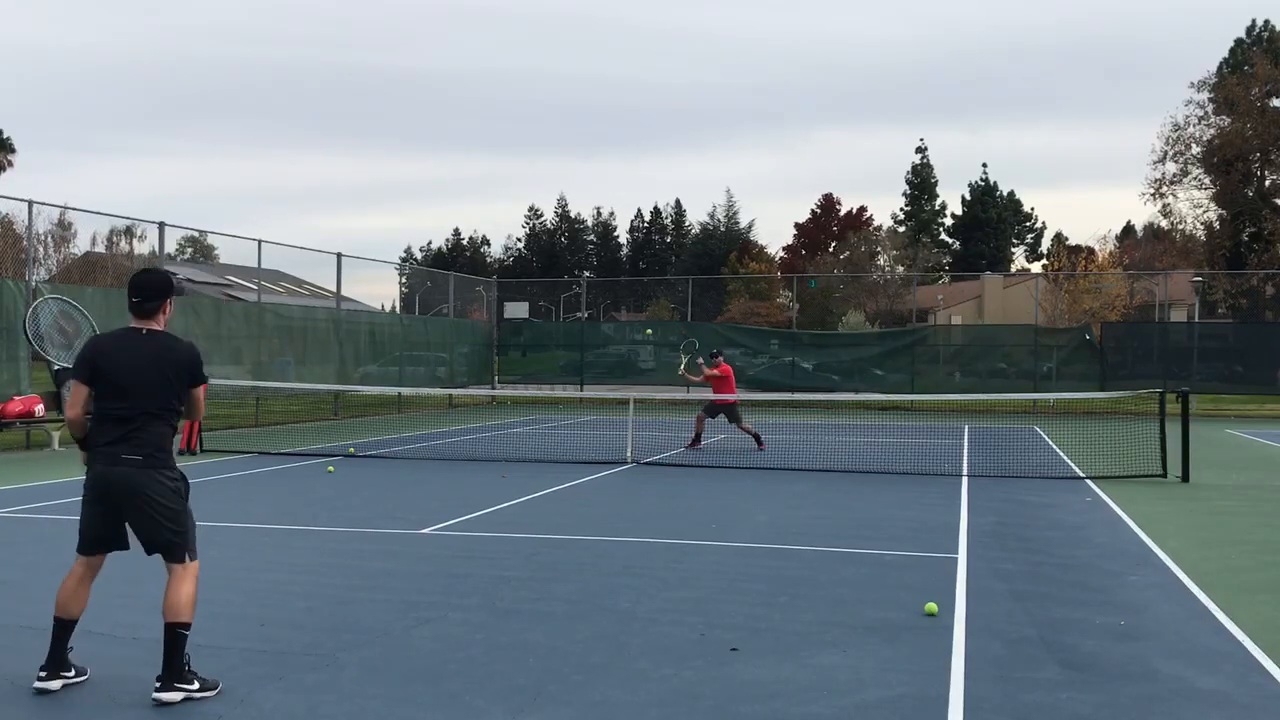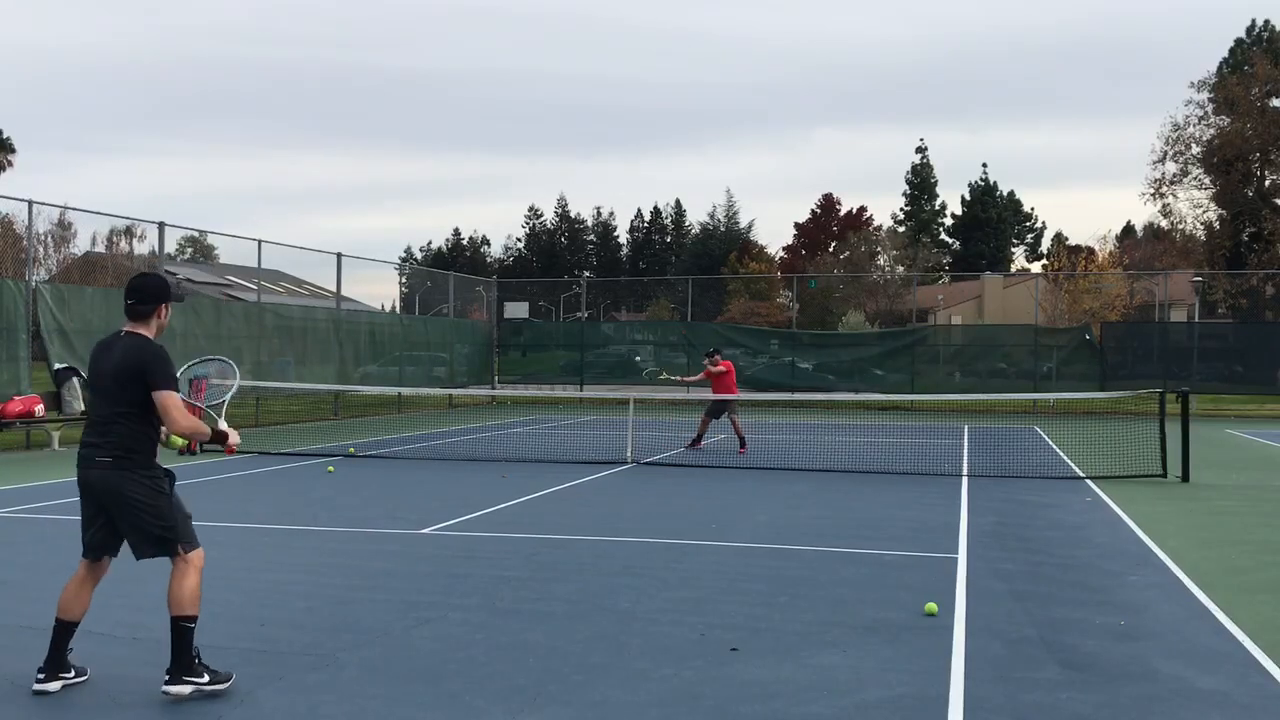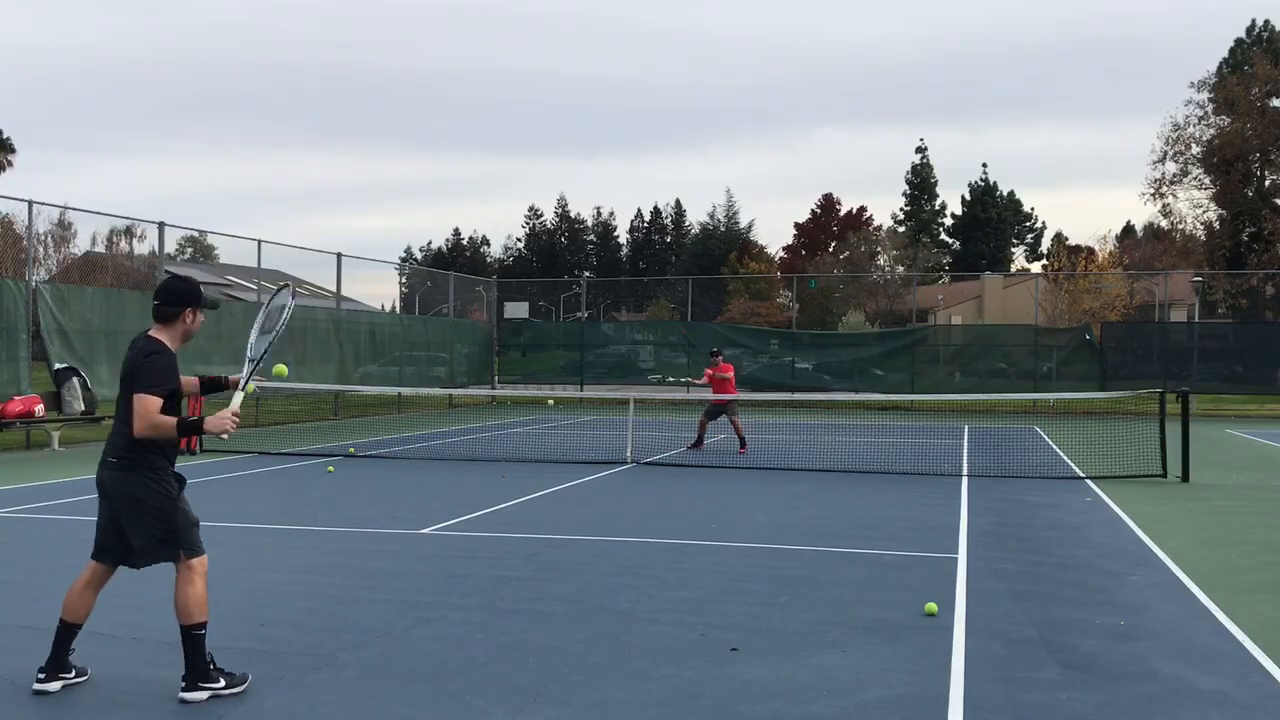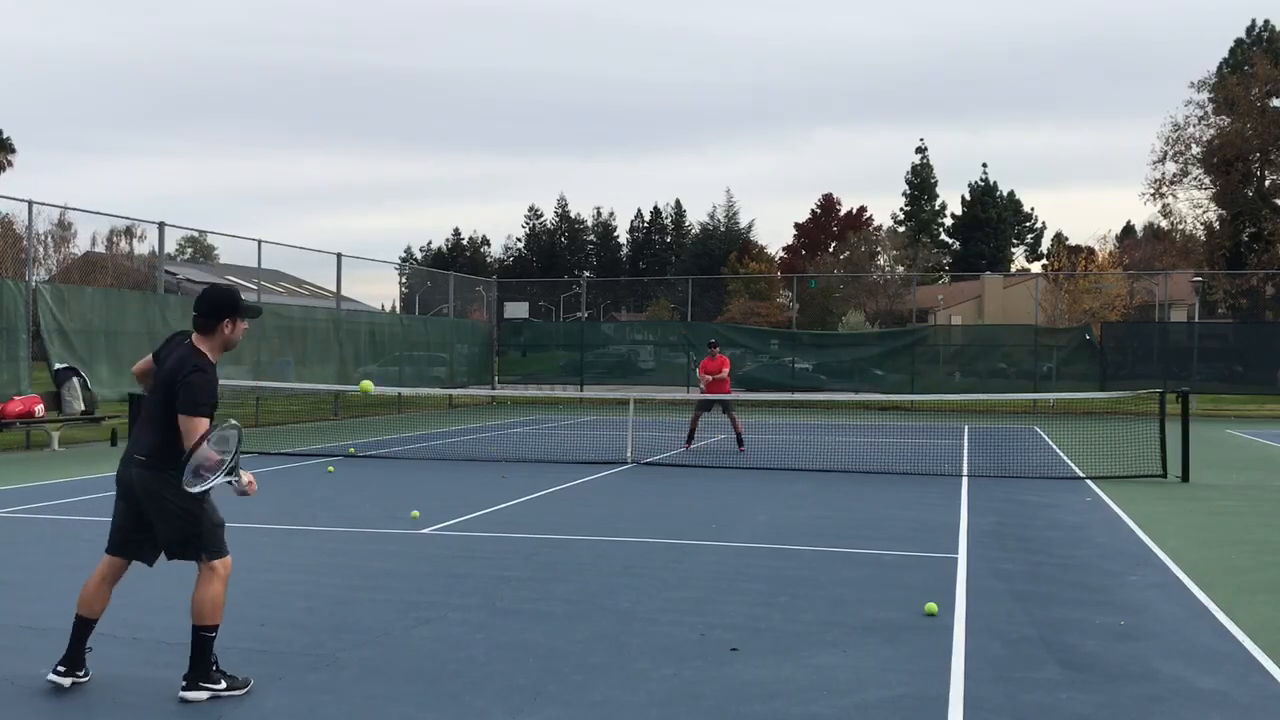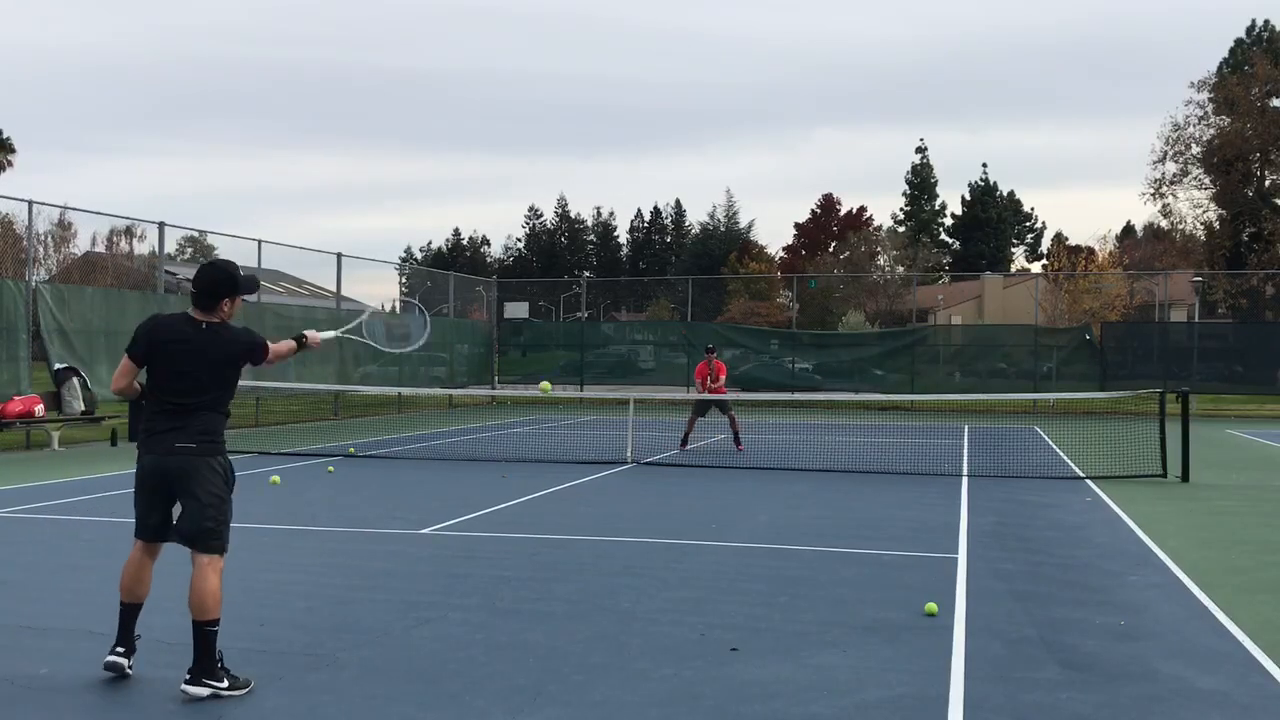
dt=0.2s
person 1, frame 1
left shoulder: (96, 347)
right shoulder: (184, 353)
left elbow: (74, 414)
right elbow: (195, 412)
left hip: (103, 469)
right hip: (152, 472)
left knee: (86, 563)
right knee: (184, 567)
left ankle: (54, 664)
right ankle: (173, 675)
person 1, frame 2
left shoulder: (103, 350)
right shoulder: (153, 355)
right elbow: (177, 422)
right wrist: (221, 436)
left hip: (92, 470)
right hip: (132, 473)
left knee: (90, 566)
right knee: (188, 558)
left ankle: (53, 666)
right ankle: (184, 668)
person 1, frame 3
left shoulder: (147, 347)
right shoulder: (156, 358)
right elbow: (145, 426)
left wrist: (226, 382)
right wrist: (202, 425)
left hip: (115, 472)
right hip: (143, 475)
left knee: (98, 569)
right knee: (192, 565)
left ankle: (54, 667)
right ankle: (199, 675)
person 1, frame 4
left shoulder: (179, 344)
right shoulder: (198, 374)
left elbow: (139, 371)
right elbow: (193, 447)
left hip: (136, 470)
right hip: (166, 476)
left knee: (113, 564)
right knee: (215, 565)
left ankle: (70, 662)
right ankle: (202, 674)
person 1, frame 5
left shoulder: (155, 328)
right shoulder: (235, 342)
left elbow: (120, 385)
right elbow: (271, 352)
right wrist: (303, 340)
left hip: (153, 454)
right hip: (200, 460)
left knee: (145, 547)
right knee: (208, 560)
left ankle: (122, 645)
right ankle: (204, 670)
